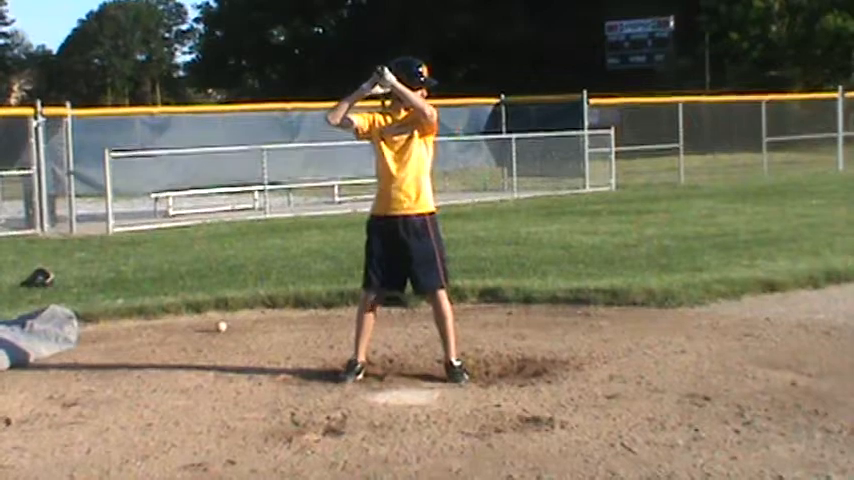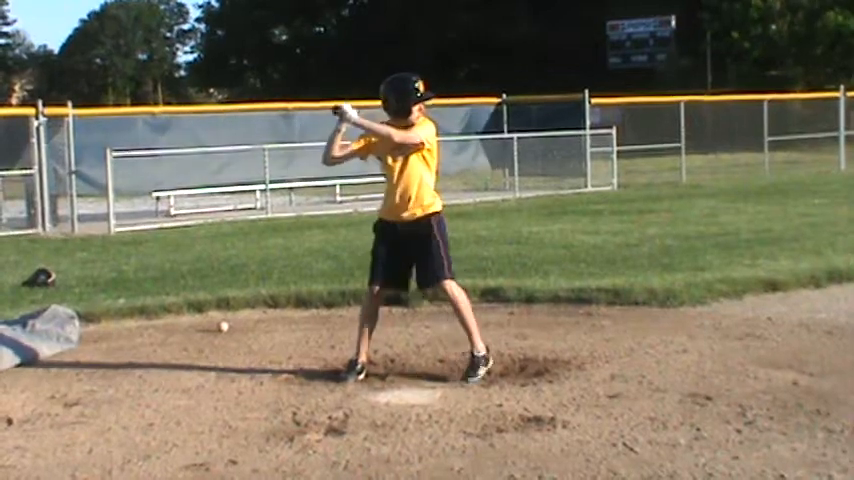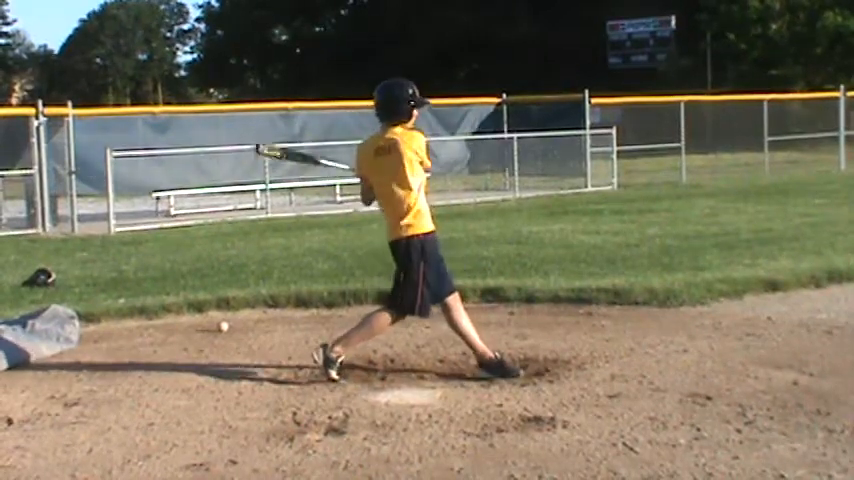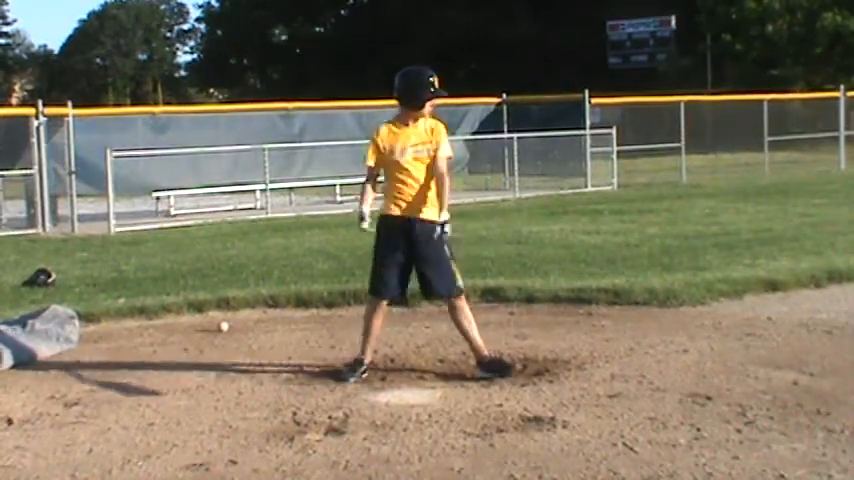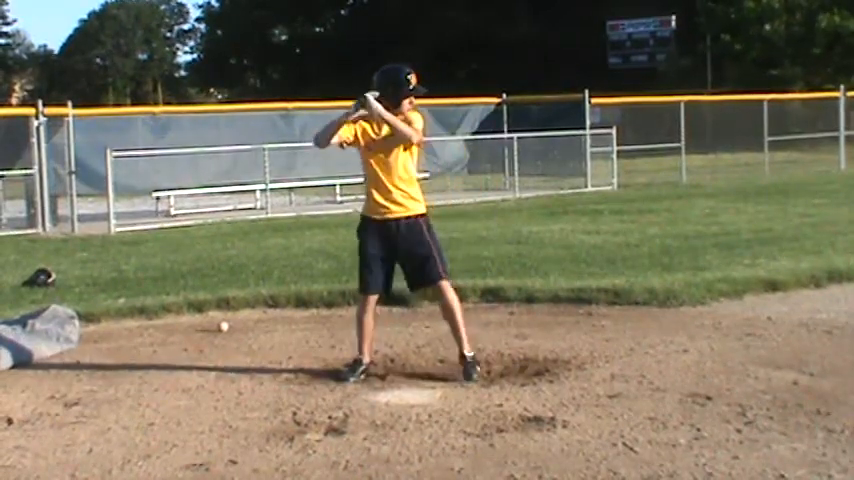
dt=1s
person 1, frame 1
left shoulder: (426, 118)
right shoulder: (375, 120)
left elbow: (427, 113)
right elbow: (333, 118)
left wrist: (394, 83)
right wrist: (362, 90)
left hip: (419, 217)
right hip: (383, 218)
left knee: (437, 292)
right knee: (371, 294)
left ankle: (453, 361)
right ankle: (358, 360)
person 1, frame 2
left shoulder: (425, 128)
right shoulder: (373, 136)
left elbow: (399, 138)
right elbow: (331, 158)
left wrist: (357, 120)
right wrist: (341, 126)
left hip: (426, 219)
right hip: (390, 222)
left knee: (446, 284)
right knee: (374, 291)
left ankle: (479, 350)
right ankle: (359, 361)
person 1, frame 3
left shoulder: (365, 150)
right shoulder: (414, 140)
left elbow: (367, 198)
left hip: (408, 234)
right hip: (416, 235)
left knee: (450, 297)
right knee: (398, 308)
left ankle: (486, 357)
right ankle: (333, 351)
person 1, frame 4
left shoulder: (436, 129)
right shoulder: (384, 133)
left elbow: (442, 174)
right elbow: (372, 178)
left wrist: (443, 213)
right wrist: (364, 210)
left hip: (428, 222)
right hip: (393, 222)
left knee: (453, 293)
right knee: (380, 296)
left ankle: (484, 357)
right ankle: (364, 359)
person 1, frame 5
left shoulder: (413, 119)
right shoulder: (361, 125)
left elbow: (411, 137)
right elbow: (320, 141)
left wrist: (376, 109)
right wrist: (352, 112)
left hip: (412, 217)
right hip: (375, 221)
left knee: (441, 284)
right knee: (368, 294)
left ankle: (466, 353)
right ankle: (363, 359)
